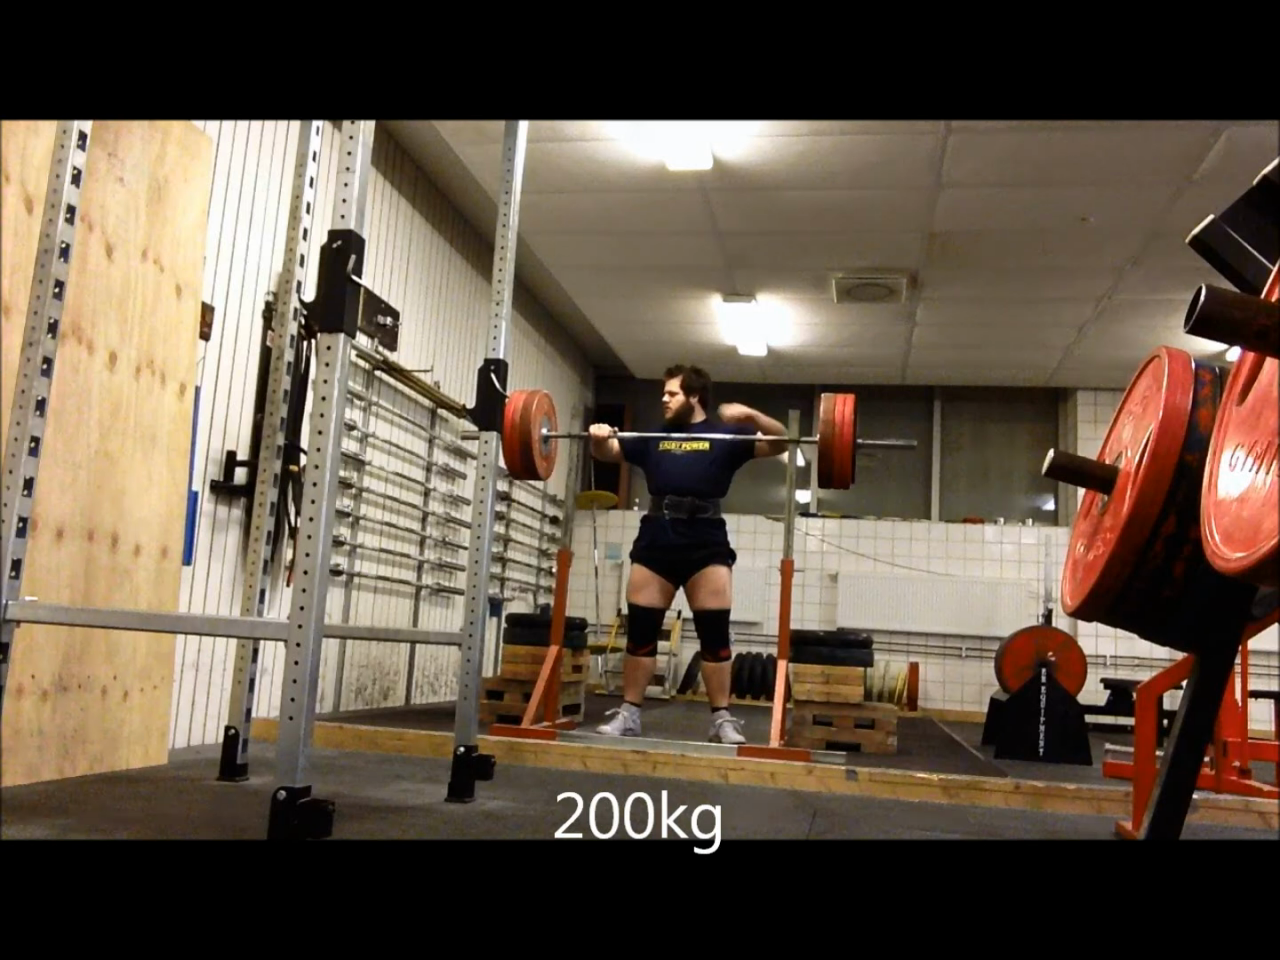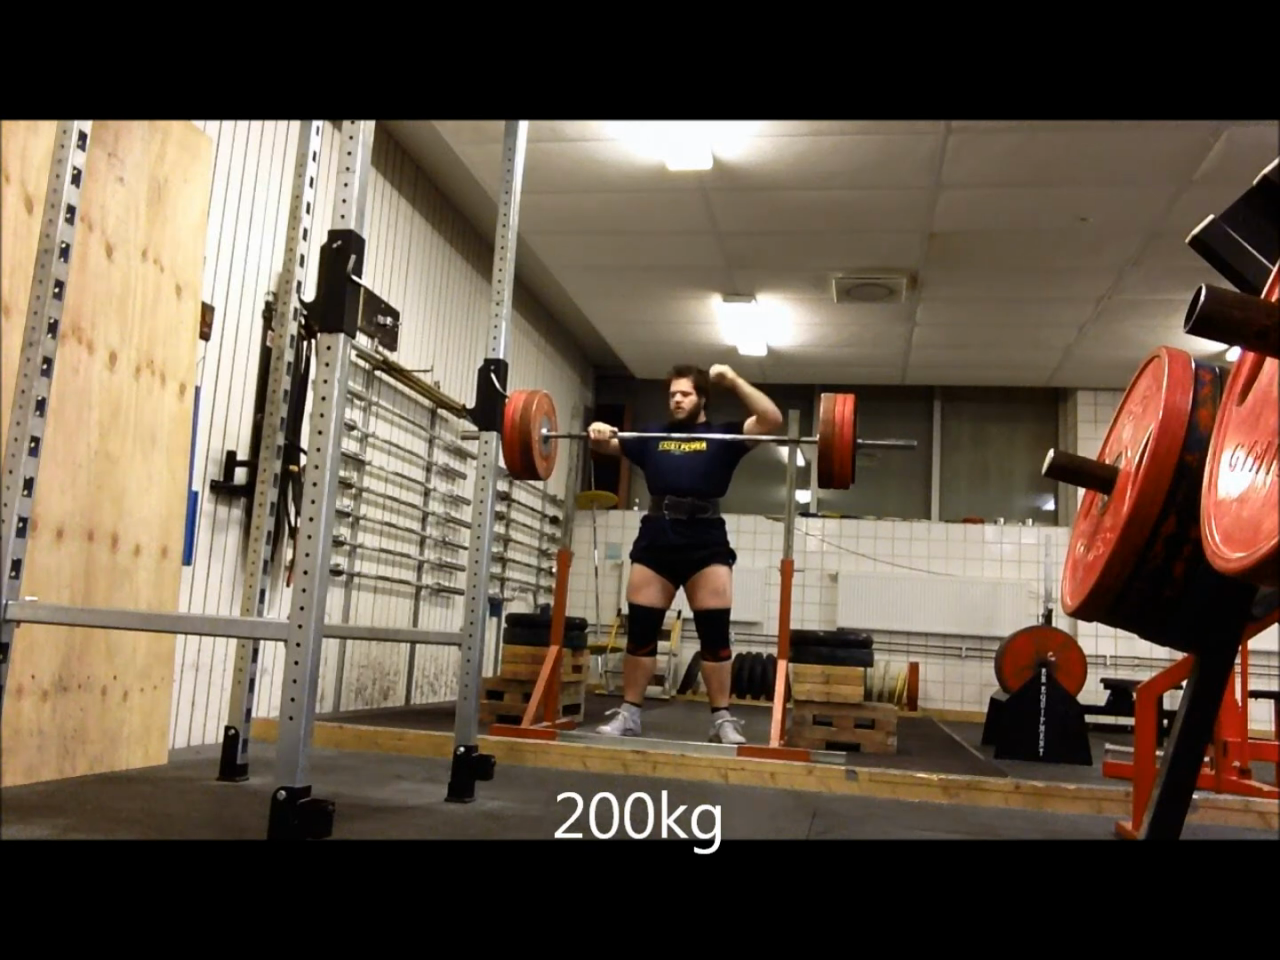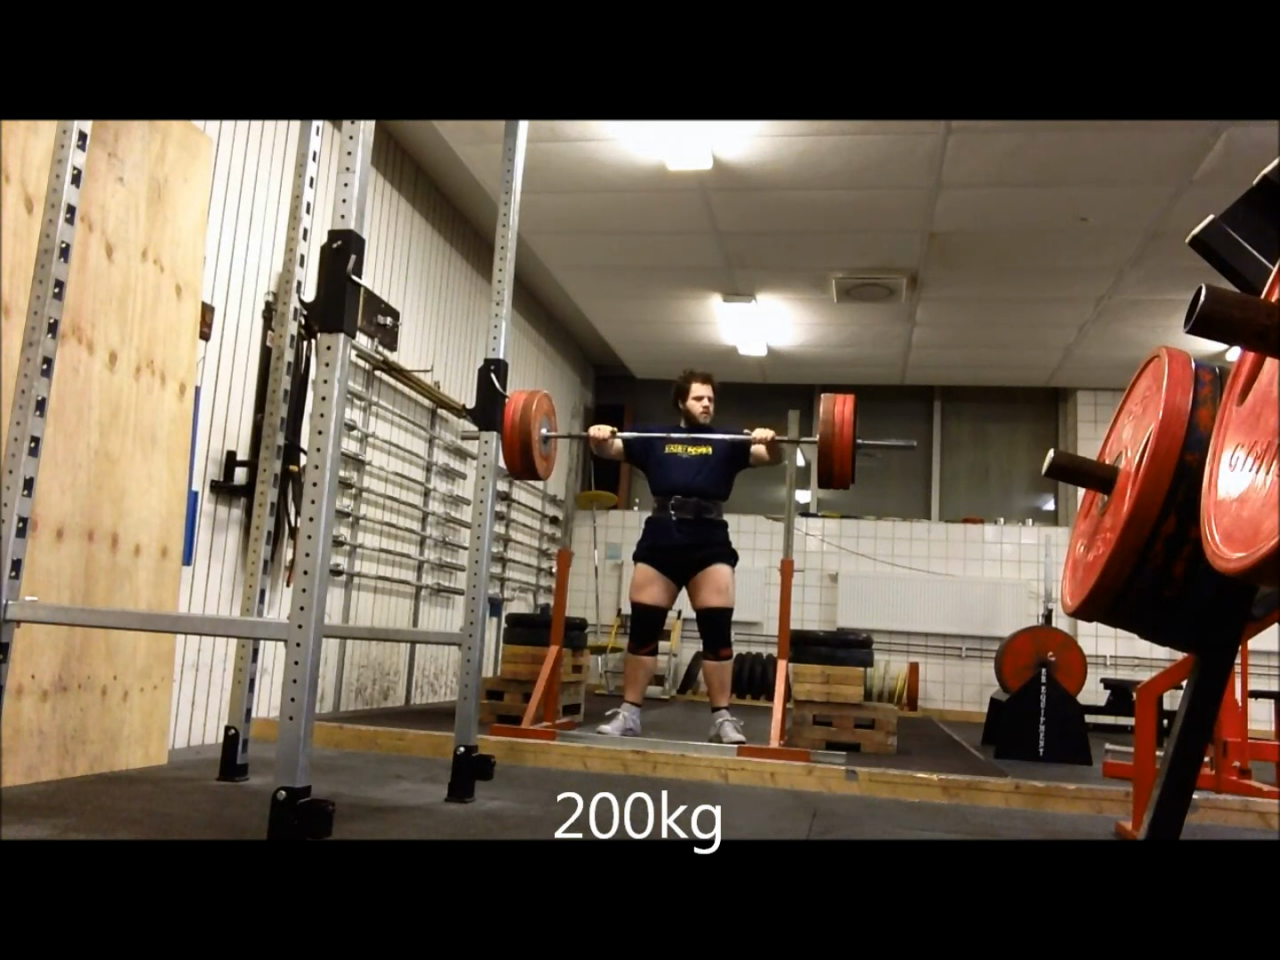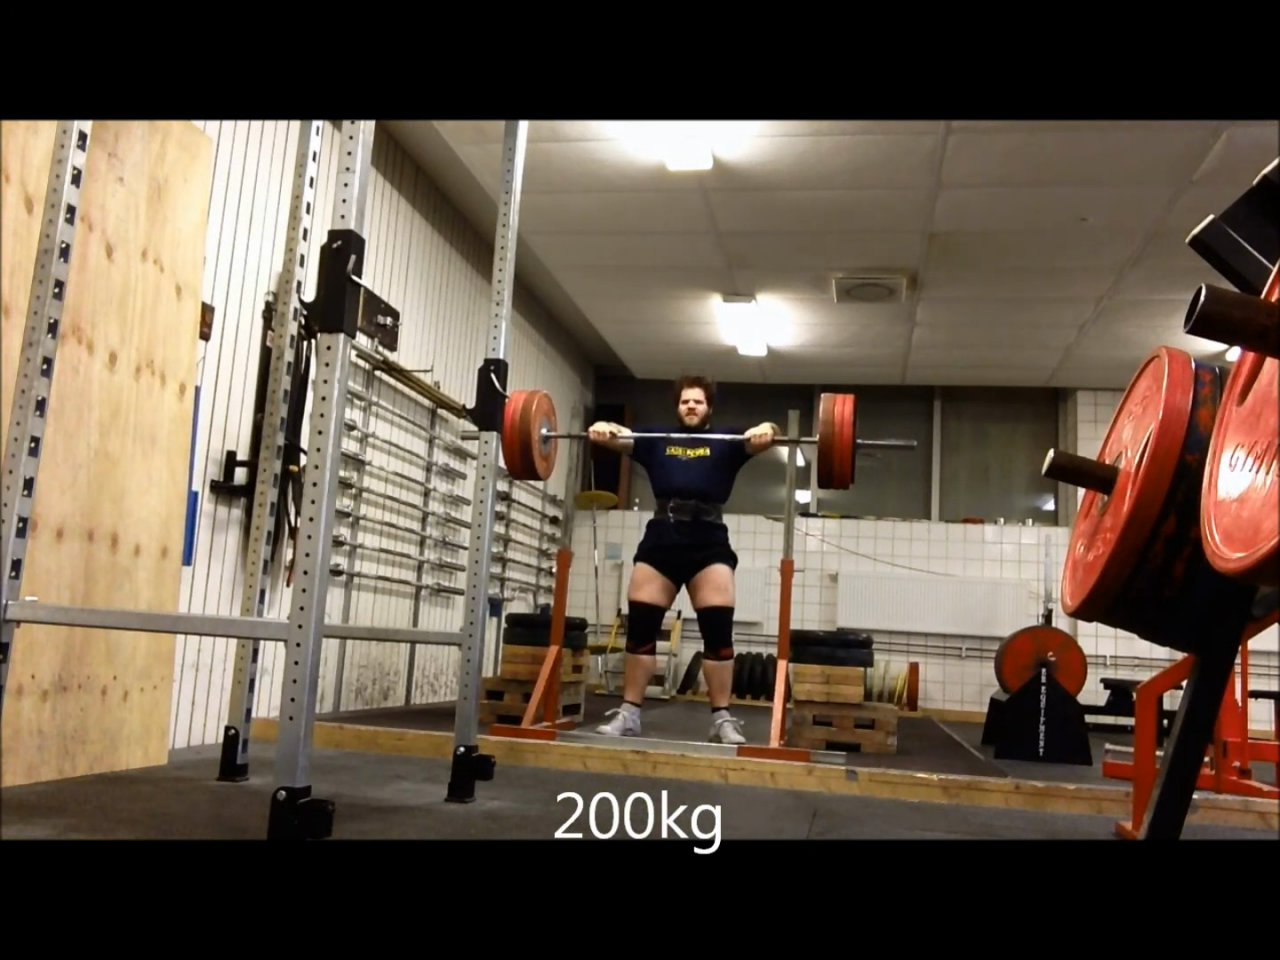
dt=1s
person 1, frame 1
left shoulder: (725, 435)
right shoulder: (651, 438)
left elbow: (780, 442)
right elbow: (606, 452)
left wrist: (751, 415)
right wrist: (598, 437)
left hip: (705, 542)
right hip: (655, 538)
left knee: (714, 632)
right knee: (640, 630)
left ankle: (721, 719)
right ankle: (628, 714)
person 1, frame 2
left shoulder: (723, 435)
right shoulder: (651, 437)
left elbow: (772, 421)
right elbow: (605, 442)
left wrist: (734, 381)
right wrist: (599, 430)
left hip: (705, 542)
right hip: (656, 538)
left knee: (715, 632)
right knee: (640, 630)
left ankle: (722, 719)
right ankle: (629, 714)
person 1, frame 3
left shoulder: (728, 443)
right shoulder: (654, 439)
left elbow: (775, 456)
right elbow: (607, 449)
left wrist: (769, 440)
right wrist: (598, 437)
left hip: (710, 542)
right hip: (660, 538)
left knee: (717, 631)
right knee: (642, 628)
left ankle: (722, 718)
right ankle: (628, 713)
person 1, frame 4
left shoulder: (725, 442)
right shoulder: (656, 441)
left elbow: (762, 437)
right elbow: (620, 437)
left wrist: (767, 430)
right wrist: (604, 431)
left hip: (708, 541)
right hip: (661, 538)
left knee: (718, 630)
right knee: (640, 626)
left ankle: (722, 719)
right ankle: (628, 714)
